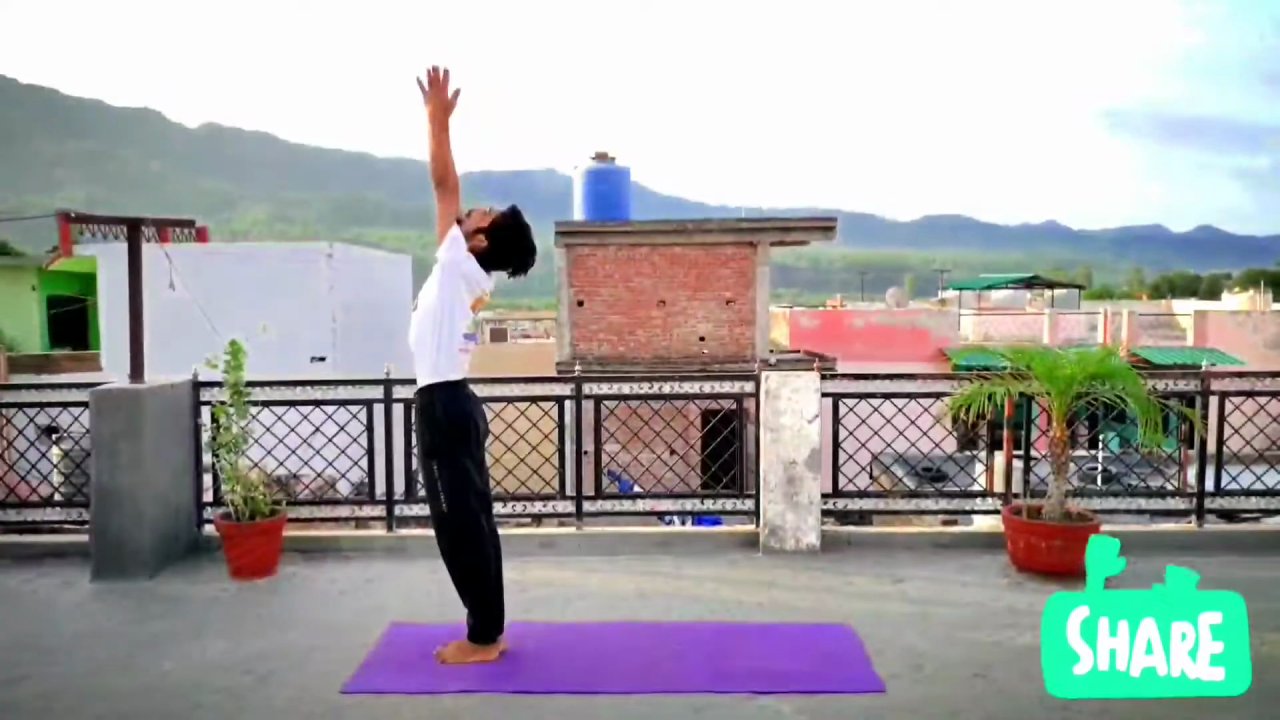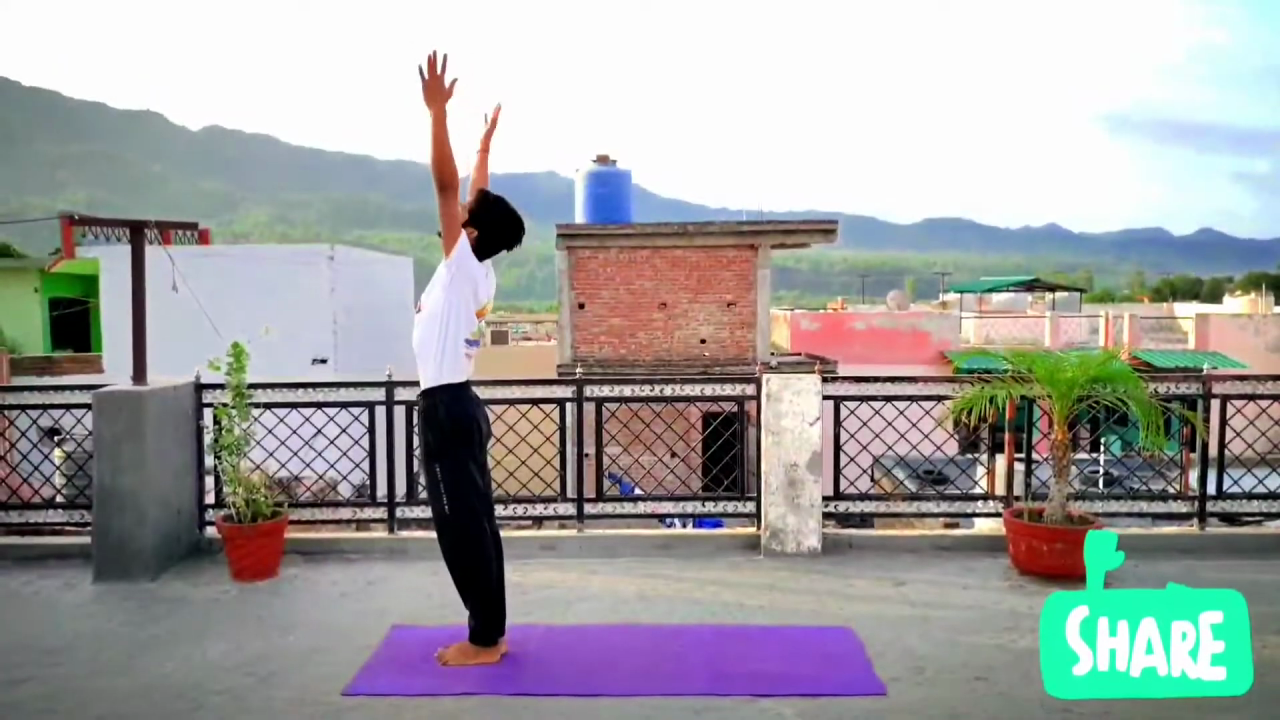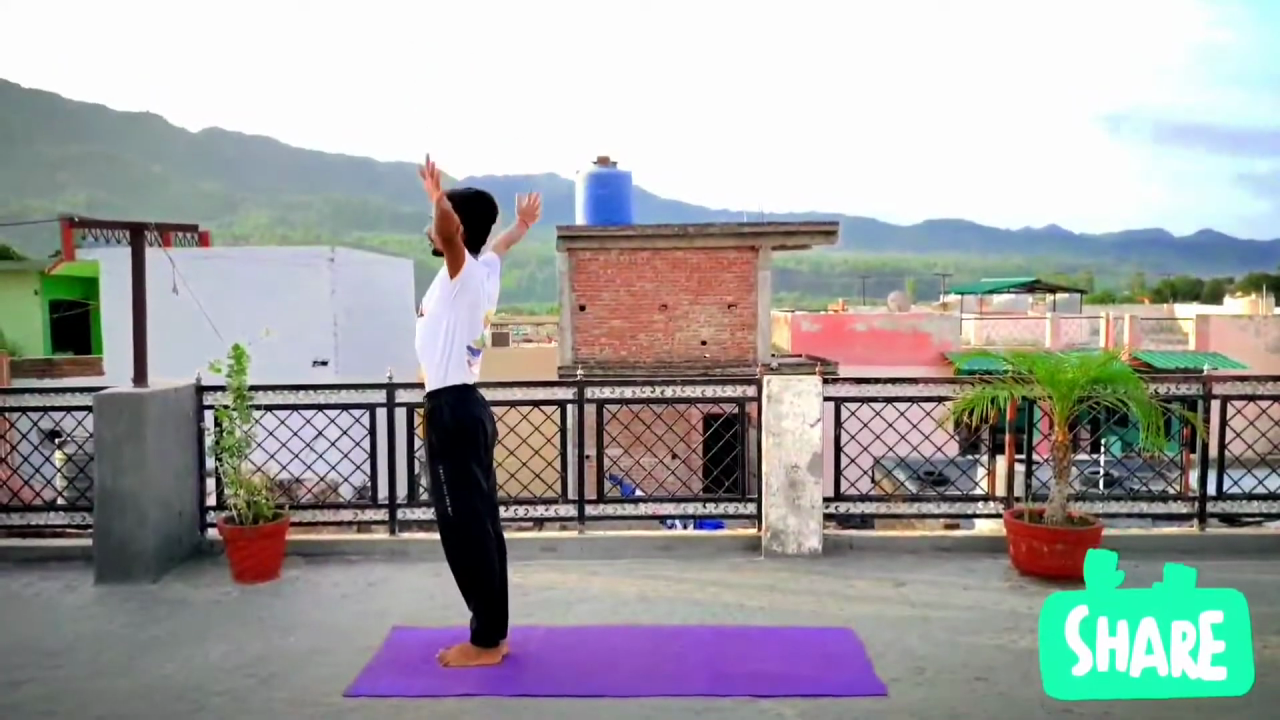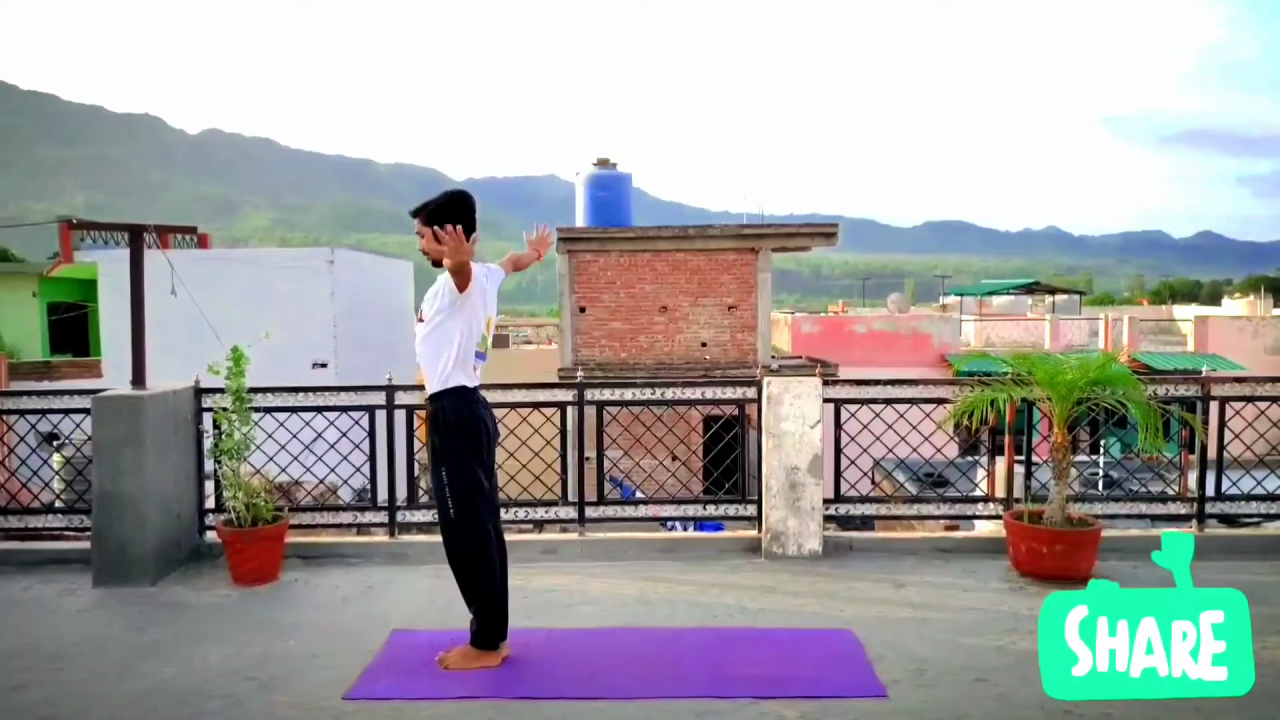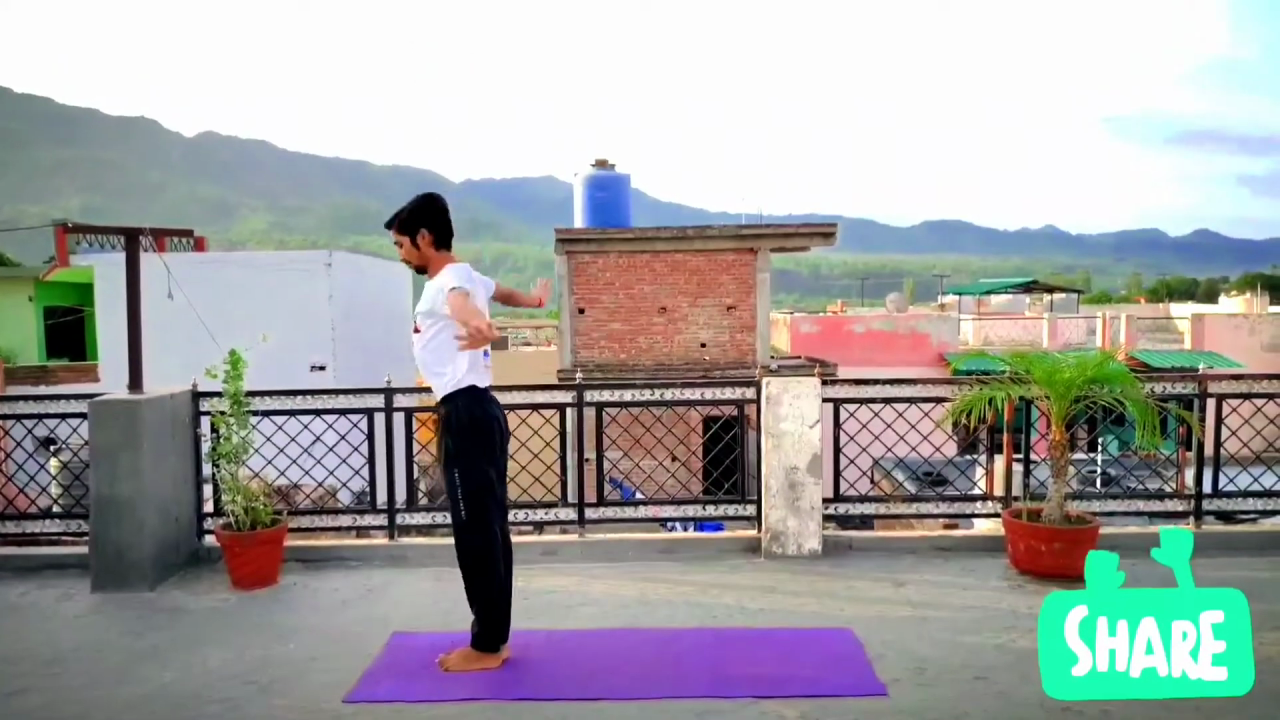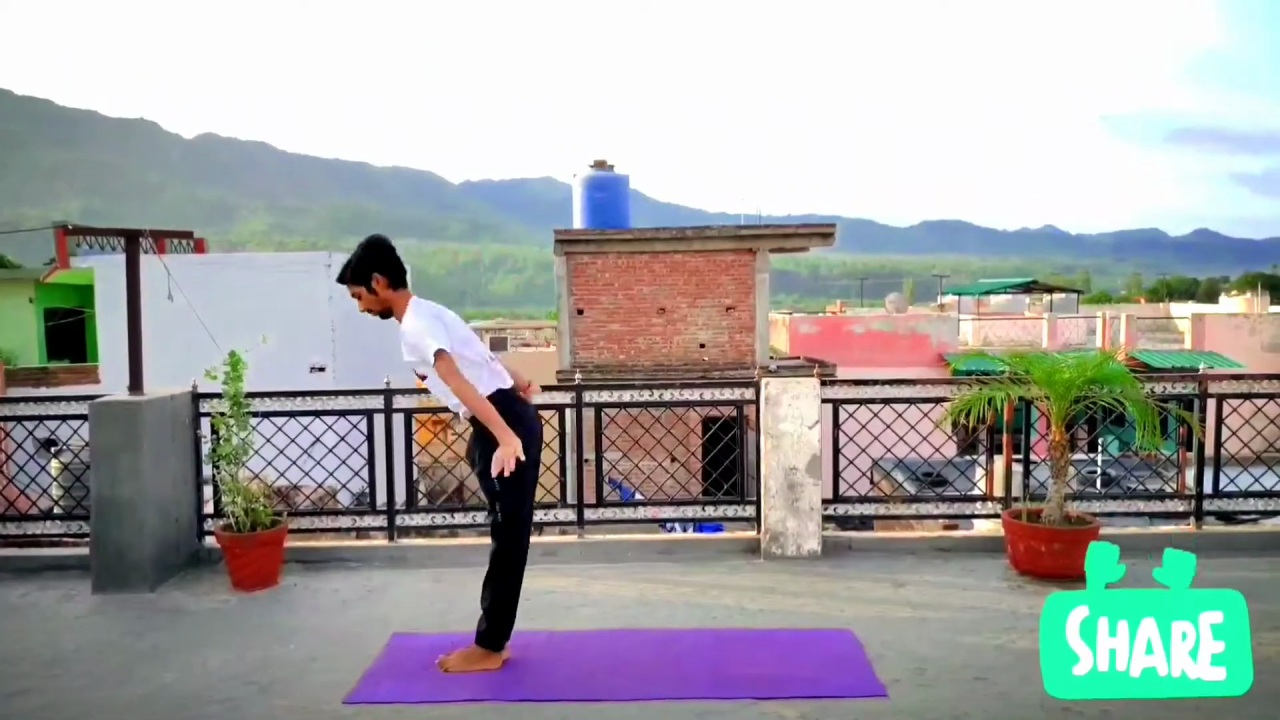
dt=0.2s
person 1, frame 1
left shoulder: (459, 267)
right shoulder: (472, 274)
left elbow: (444, 185)
right elbow: (450, 191)
left wrist: (437, 117)
right wrist: (440, 118)
left hip: (441, 408)
right hip: (457, 405)
left knee: (460, 526)
right knee: (472, 522)
left ankle: (482, 639)
right ankle: (487, 629)
person 1, frame 2
left shoulder: (462, 271)
right shoulder: (481, 275)
left elbow: (446, 189)
right elbow: (472, 193)
left wrist: (437, 113)
right wrist: (485, 144)
left hip: (444, 409)
right hip: (462, 407)
left knee: (461, 527)
right knee: (475, 522)
left ankle: (484, 641)
right ankle: (490, 629)
person 1, frame 3
left shoulder: (464, 276)
right shoulder: (485, 264)
left elbow: (451, 232)
right elbow: (500, 243)
left wrist: (438, 198)
right wrist: (523, 221)
left hip: (450, 416)
right hip: (468, 412)
left knee: (465, 528)
right knee: (479, 527)
left ankle: (485, 641)
right ankle: (492, 631)
person 1, frame 4
left shoulder: (458, 283)
right shoulder: (486, 276)
left elbow: (464, 268)
right elbow: (510, 262)
left wrist: (457, 259)
right wrist: (532, 252)
left hip: (453, 414)
right hip: (470, 411)
left knee: (466, 532)
right knee: (481, 528)
left ankle: (485, 646)
right ankle: (492, 635)
person 1, frame 5
left shoulder: (446, 285)
right shoulder: (465, 276)
left elbow: (464, 304)
right elbow: (500, 291)
left wrist: (480, 327)
right wrist: (535, 298)
left hip: (466, 414)
right hip: (476, 411)
left knee: (476, 532)
right knee: (488, 529)
left ankle: (486, 648)
right ankle: (493, 637)
person 1, frame 6
left shoulder: (416, 325)
right shoulder: (427, 314)
left elbow: (460, 383)
left wrist: (505, 435)
right wrist: (516, 381)
left hip: (507, 423)
right hip: (508, 419)
left knee: (509, 535)
right knee: (507, 532)
left ankle: (489, 647)
right ankle: (493, 638)
